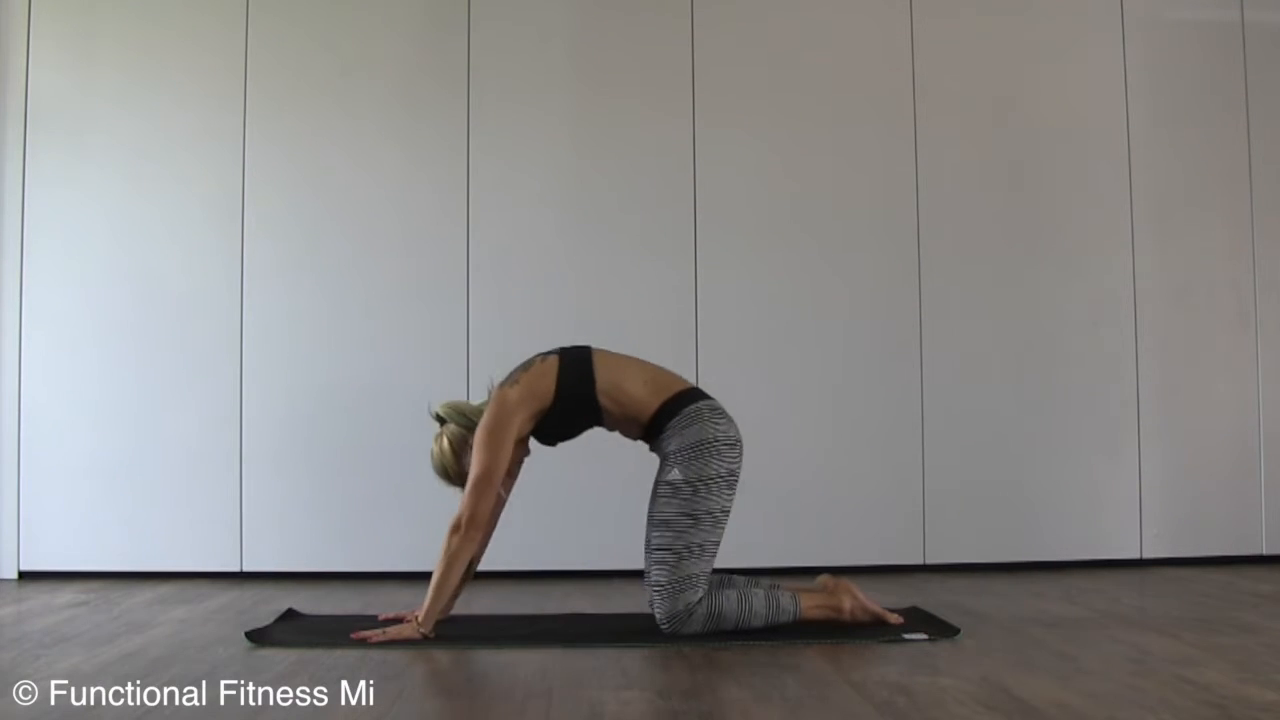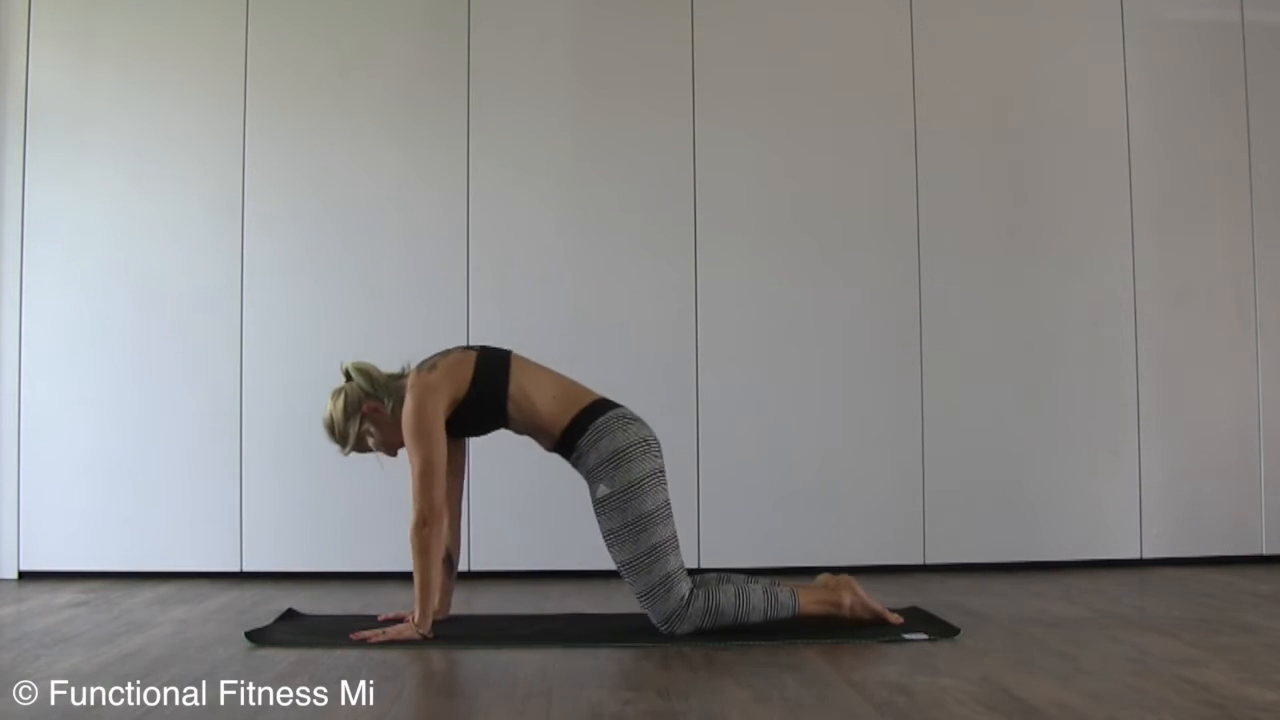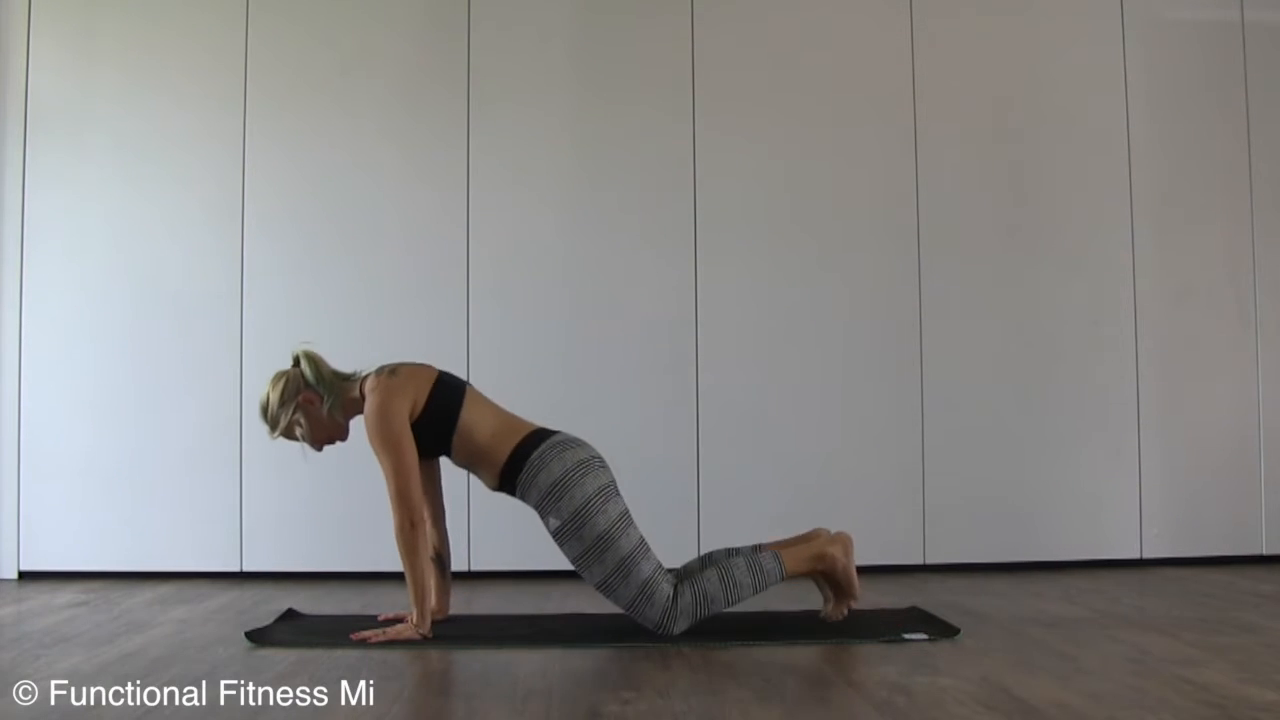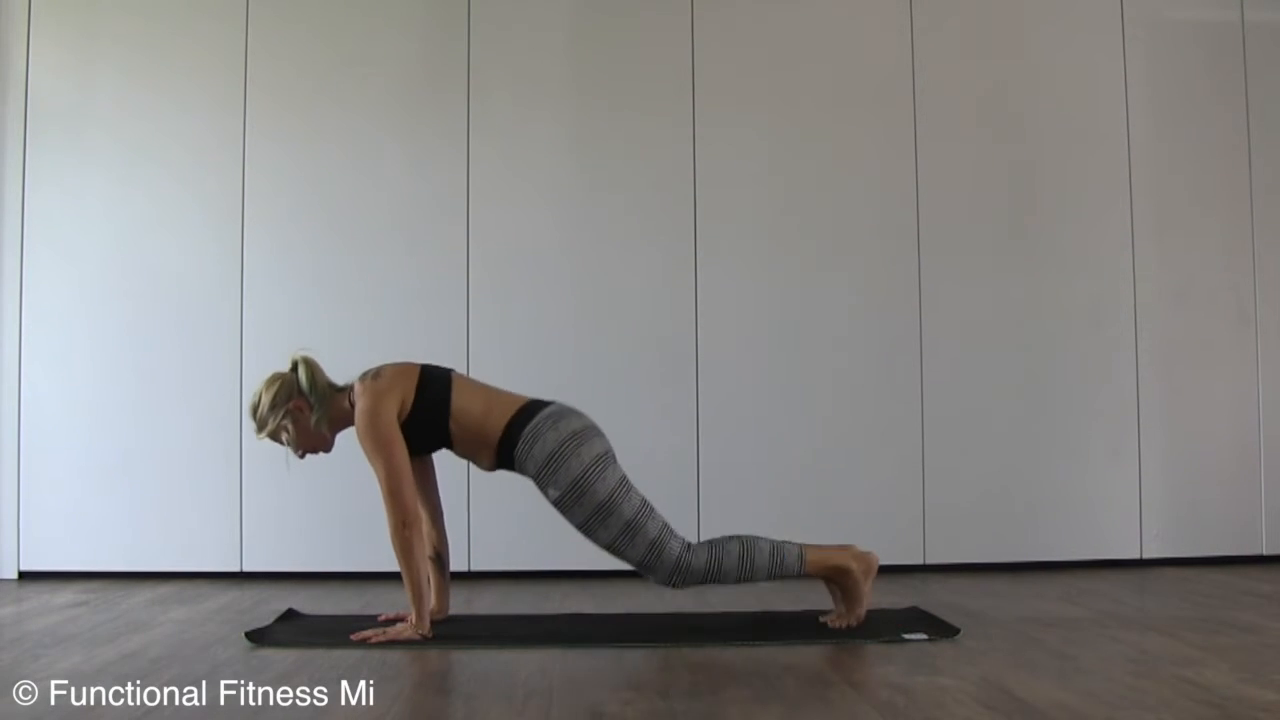
dt=0.5s
person 1, frame 1
left shoulder: (501, 413)
right shoulder: (511, 415)
left elbow: (469, 525)
right elbow: (479, 526)
left wrist: (423, 622)
right wrist: (433, 607)
left hip: (698, 440)
right hip: (696, 436)
left knee: (678, 611)
right knee: (677, 589)
left ankle: (829, 604)
right ankle: (817, 592)
person 1, frame 2
left shoulder: (421, 394)
right shoulder: (441, 399)
left elbow: (429, 517)
right elbow: (448, 513)
left wrist: (420, 619)
right wrist: (437, 602)
left hip: (613, 449)
right hip: (613, 445)
left knee: (676, 611)
right knee: (671, 594)
left ankle: (831, 597)
right ankle: (823, 589)
person 1, frame 3
left shoulder: (381, 400)
right shoulder: (402, 403)
left elbow: (411, 521)
right elbow: (429, 517)
left wrist: (419, 619)
right wrist: (437, 603)
left hip: (558, 477)
right hip: (565, 468)
left knee: (667, 612)
right knee: (660, 593)
left ankle: (815, 556)
right ankle: (807, 549)
person 1, frame 4
left shoulder: (369, 404)
right shoulder: (390, 410)
left elbow: (404, 521)
right elbow: (429, 515)
left wrist: (416, 617)
right wrist: (436, 603)
left hip: (558, 443)
right hip: (555, 437)
left knee: (674, 562)
right knee: (672, 562)
left ankle: (846, 563)
right ankle: (831, 560)
